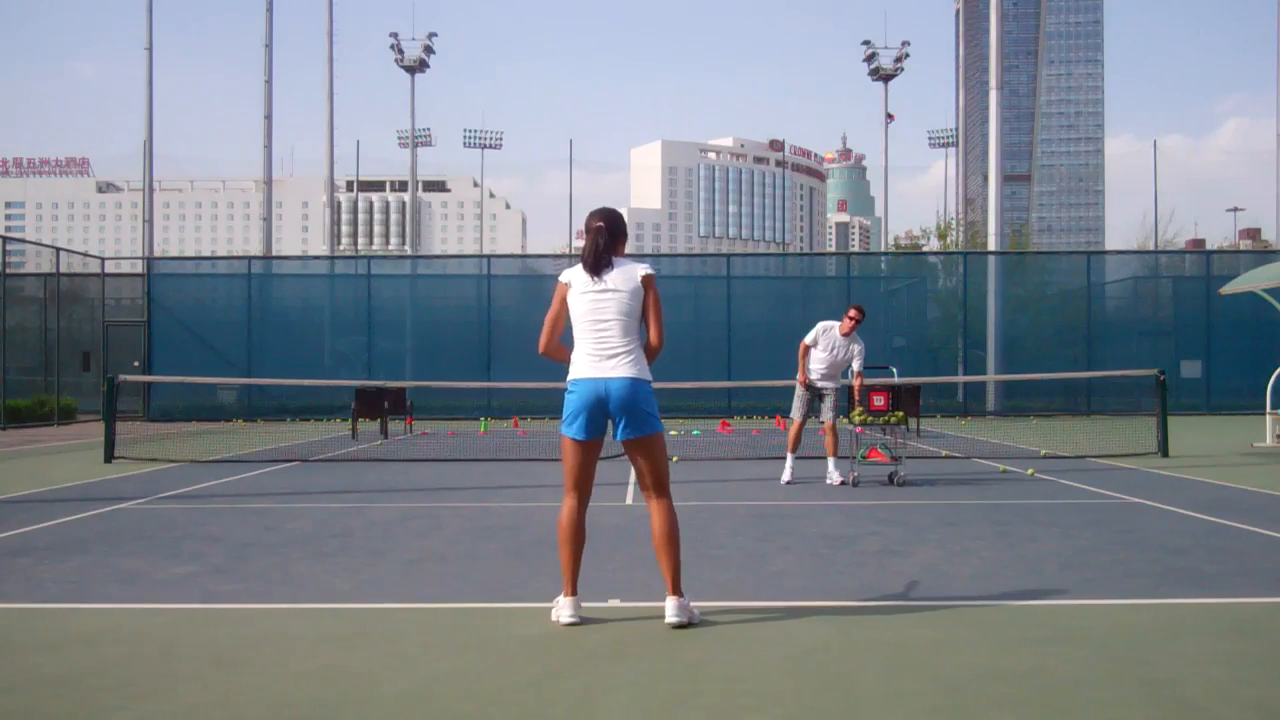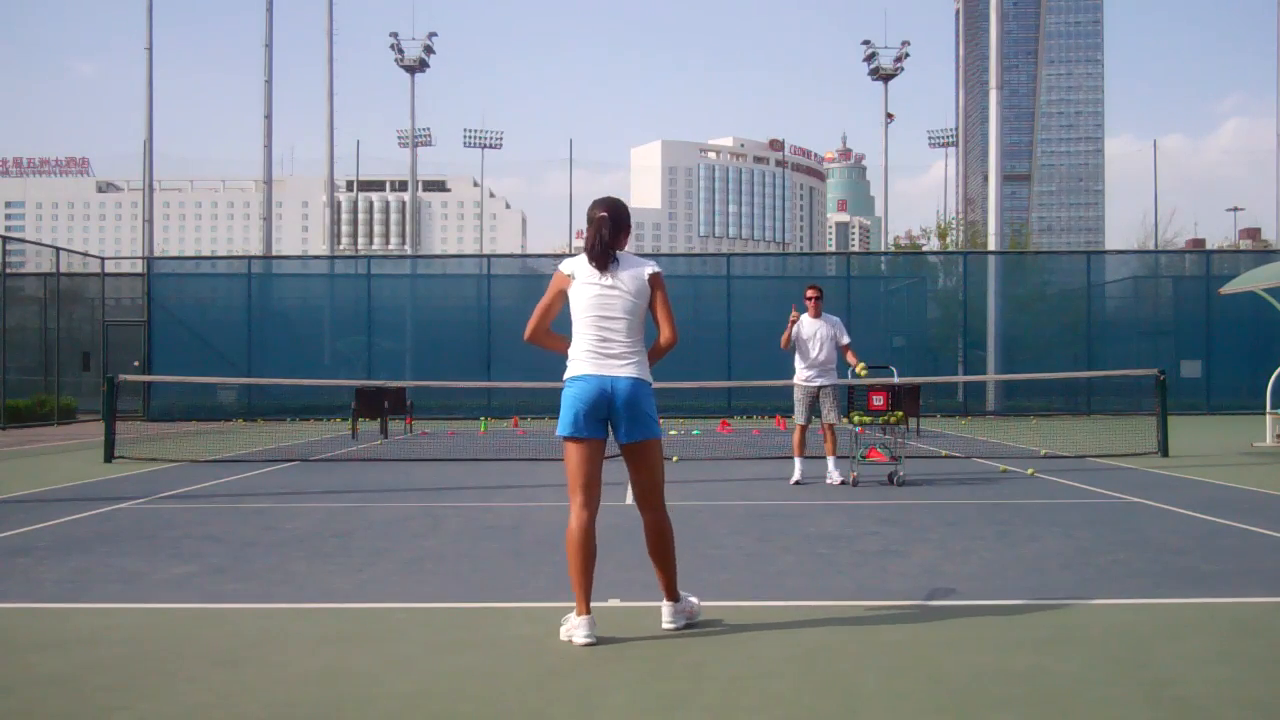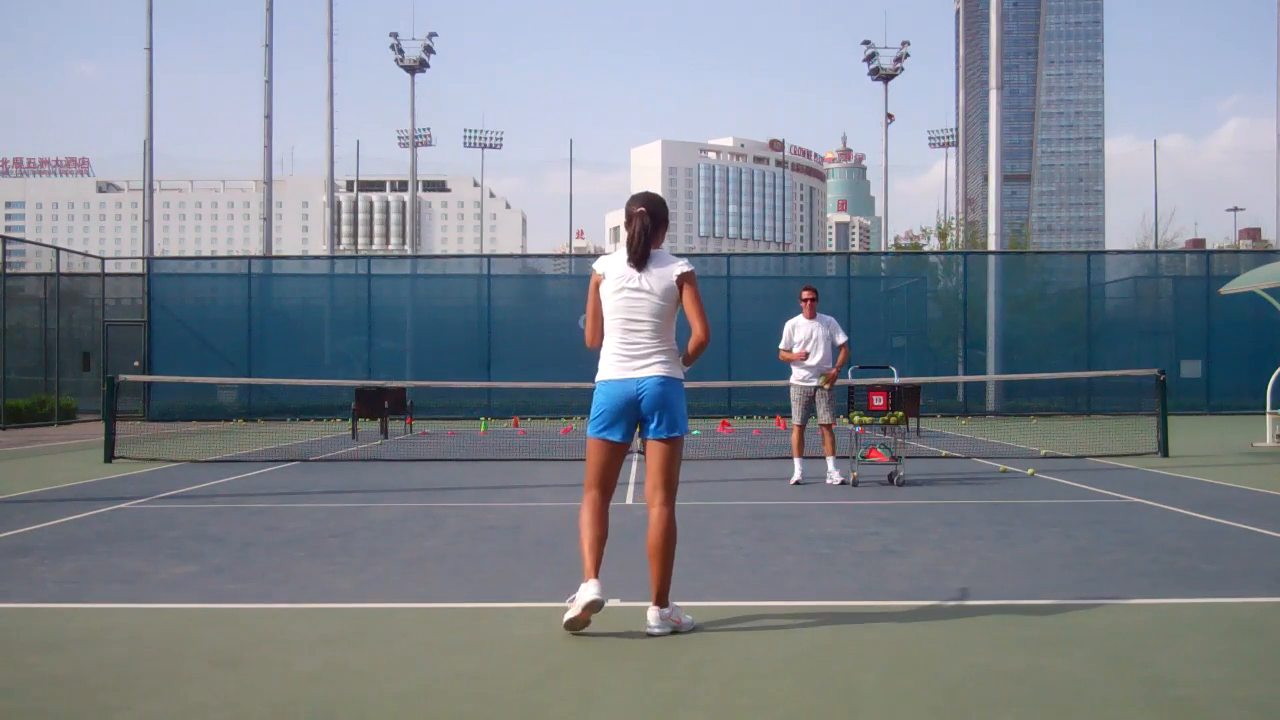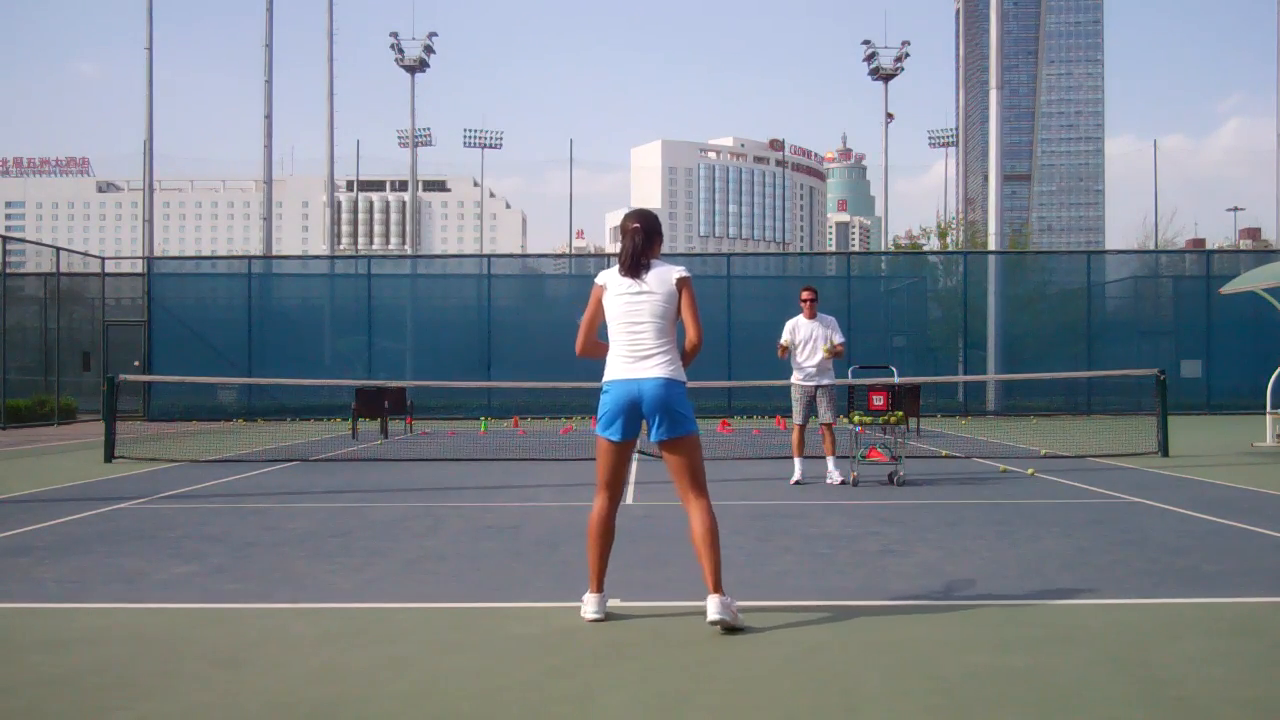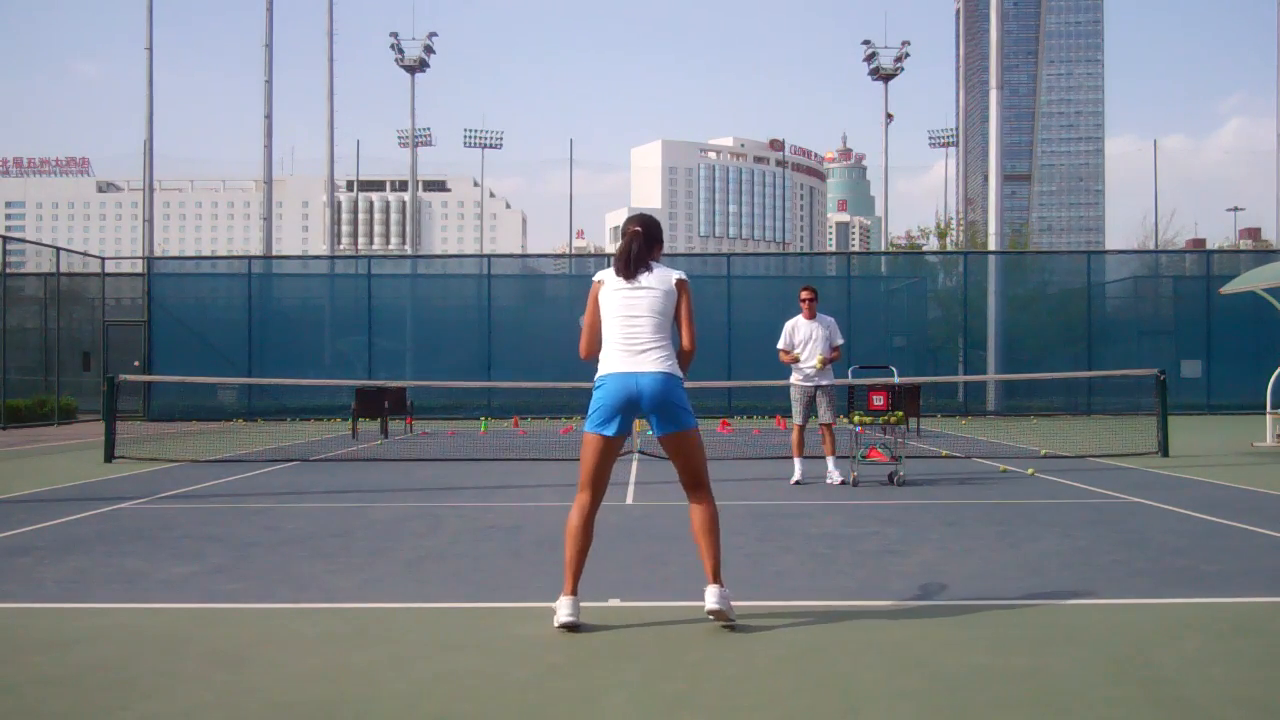
dt=1s
person 1, frame 1
left shoulder: (569, 278)
right shoulder: (641, 273)
left elbow: (547, 346)
right elbow: (656, 340)
left hip: (582, 387)
right hip: (631, 386)
left knee: (575, 499)
right knee: (658, 496)
left ankle: (568, 599)
right ankle: (674, 600)
person 1, frame 2
left shoulder: (571, 269)
right shoulder: (647, 270)
left elbow: (533, 333)
right elbow: (669, 336)
left hip: (583, 386)
right hip: (633, 387)
left knee: (582, 505)
right knee: (652, 505)
left ankle: (582, 617)
right ankle: (673, 603)
person 1, frame 3
left shoulder: (603, 268)
right shoulder: (679, 270)
left elbow: (592, 338)
right elbow: (701, 334)
left hip: (613, 385)
right hip: (662, 386)
left knee: (596, 494)
right knee: (660, 501)
left ankle: (590, 582)
right ankle: (660, 609)
person 1, frame 4
left shoulder: (605, 280)
right shoulder: (677, 276)
left elbow: (585, 347)
right elbow: (695, 338)
left hip: (617, 388)
right hip: (665, 388)
left knee: (605, 498)
right knee: (696, 497)
left ankle: (594, 596)
right ankle: (716, 597)
person 1, frame 5
left shoulder: (602, 280)
right shoulder: (675, 278)
left elbow: (586, 350)
right elbow: (689, 344)
left hip: (612, 383)
right hip: (663, 383)
left knee: (587, 496)
right knee: (699, 492)
left ankle: (568, 599)
right ankle: (714, 589)
person 2, frame 1
left shoulder: (857, 346)
right shoulder: (824, 328)
left elbow: (857, 375)
right elbow: (804, 346)
left wrist: (857, 402)
right wrist: (801, 372)
left hip: (830, 385)
right hip: (807, 380)
left knee: (830, 426)
right knee: (798, 422)
left ankle: (832, 471)
right ankle: (788, 467)
person 2, frame 2
left shoulder: (834, 322)
right shoulder: (798, 322)
left elbow: (846, 349)
right elbow: (784, 346)
left wrist: (856, 363)
right wrist: (790, 325)
left hip: (828, 381)
right hip: (803, 381)
left knee: (828, 426)
right knee: (800, 425)
left ankle: (832, 470)
right ankle: (798, 470)
person 2, frame 3
left shoulder: (829, 322)
right shoulder: (791, 324)
left elbow: (844, 349)
right elbow: (782, 354)
left wrist: (836, 369)
right wrist: (795, 356)
left hip: (824, 382)
right hip: (799, 382)
left knee: (826, 425)
right knee: (798, 426)
left ankle: (832, 470)
right ankle: (798, 471)
person 2, frame 4
left shoulder: (829, 322)
right shoulder: (792, 324)
left elbow: (841, 350)
right elbow: (782, 353)
left wrist: (833, 352)
right wrist: (782, 349)
left hip: (825, 381)
right hip: (801, 381)
left knee: (827, 425)
right knee: (799, 425)
left ankle: (832, 470)
right ankle: (798, 471)
person 2, frame 5
left shoulder: (829, 323)
right shoulder: (791, 325)
left elbow: (837, 352)
right elbow: (782, 354)
left wrist: (828, 360)
right wrist: (788, 359)
left hip: (825, 382)
right hip: (800, 382)
left knee: (827, 426)
right knee: (798, 426)
left ankle: (832, 471)
right ankle: (798, 471)
